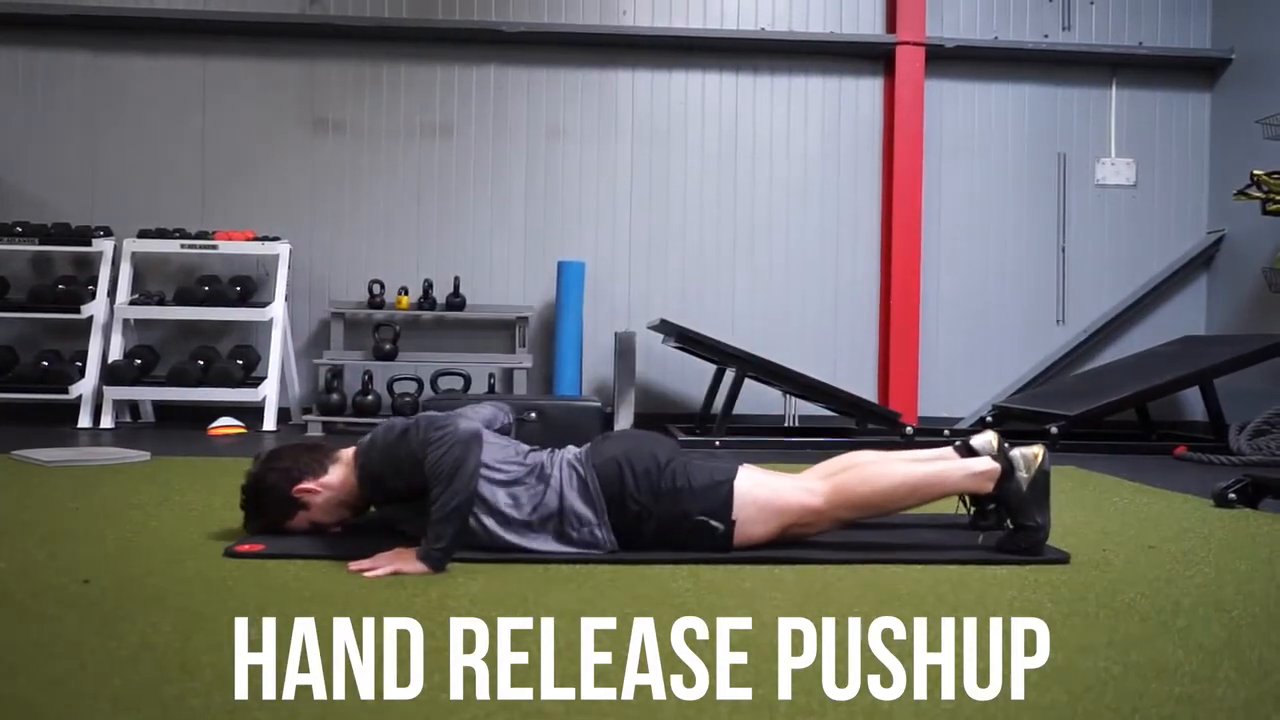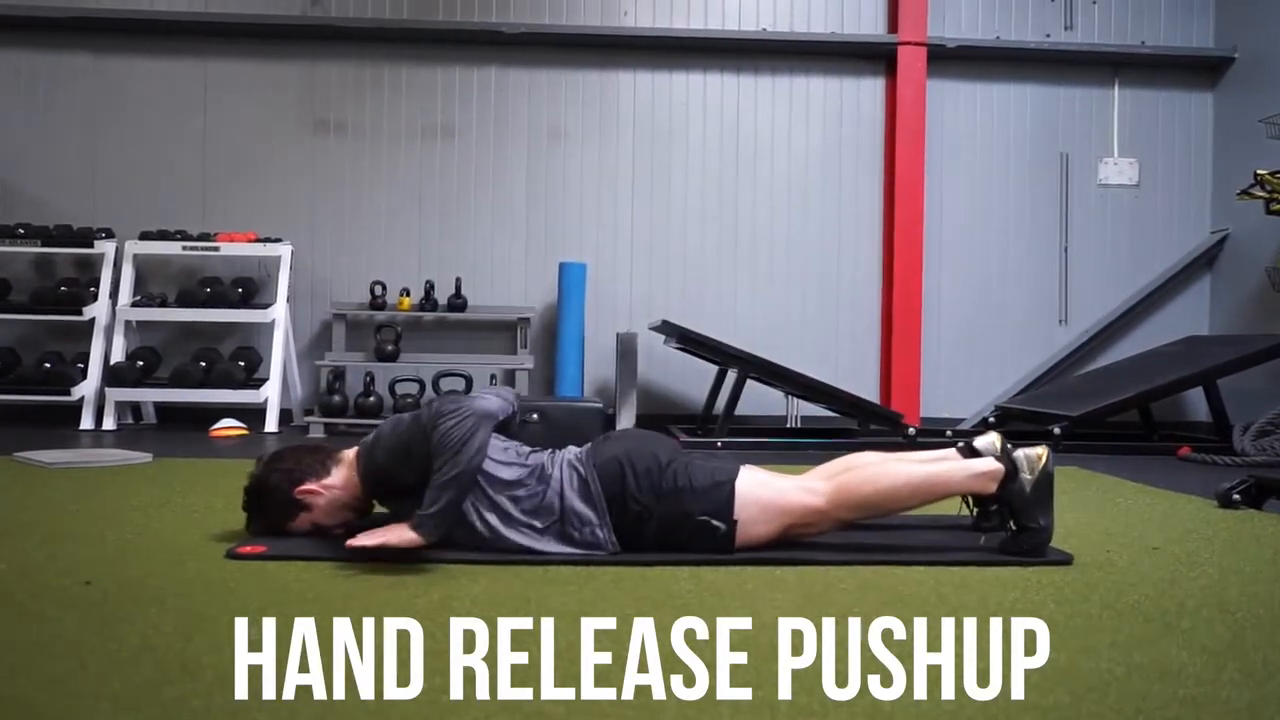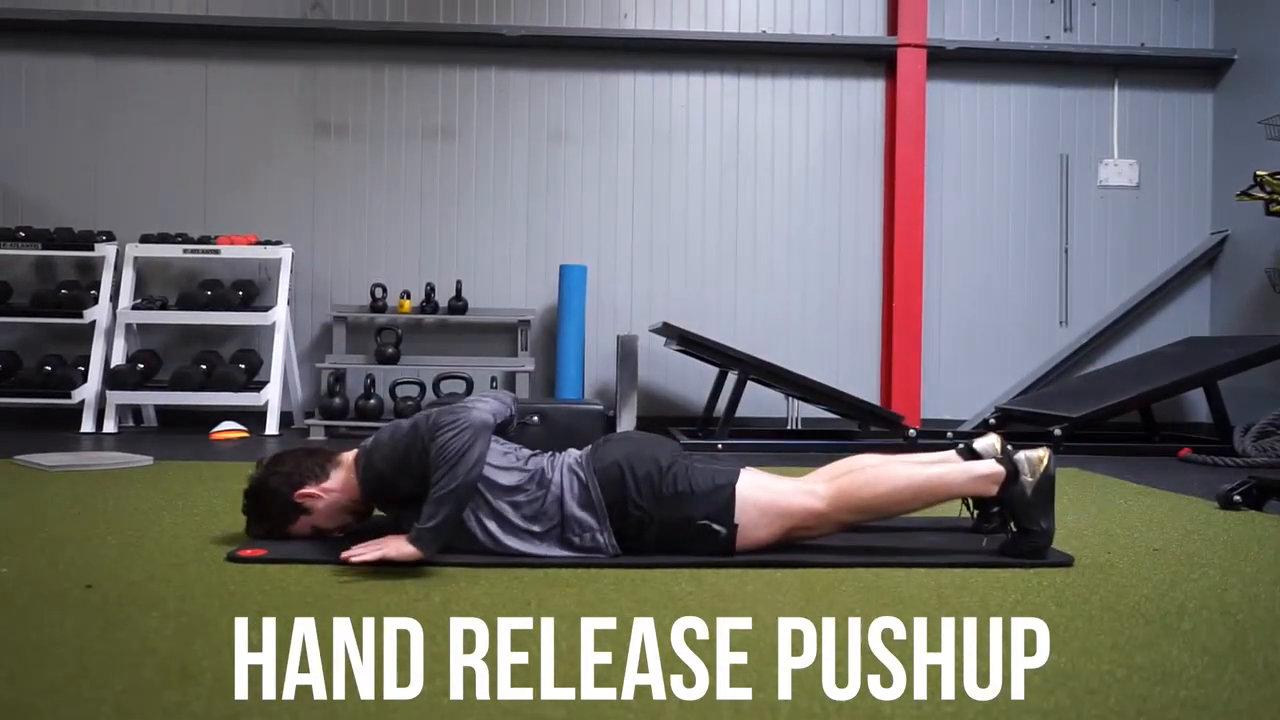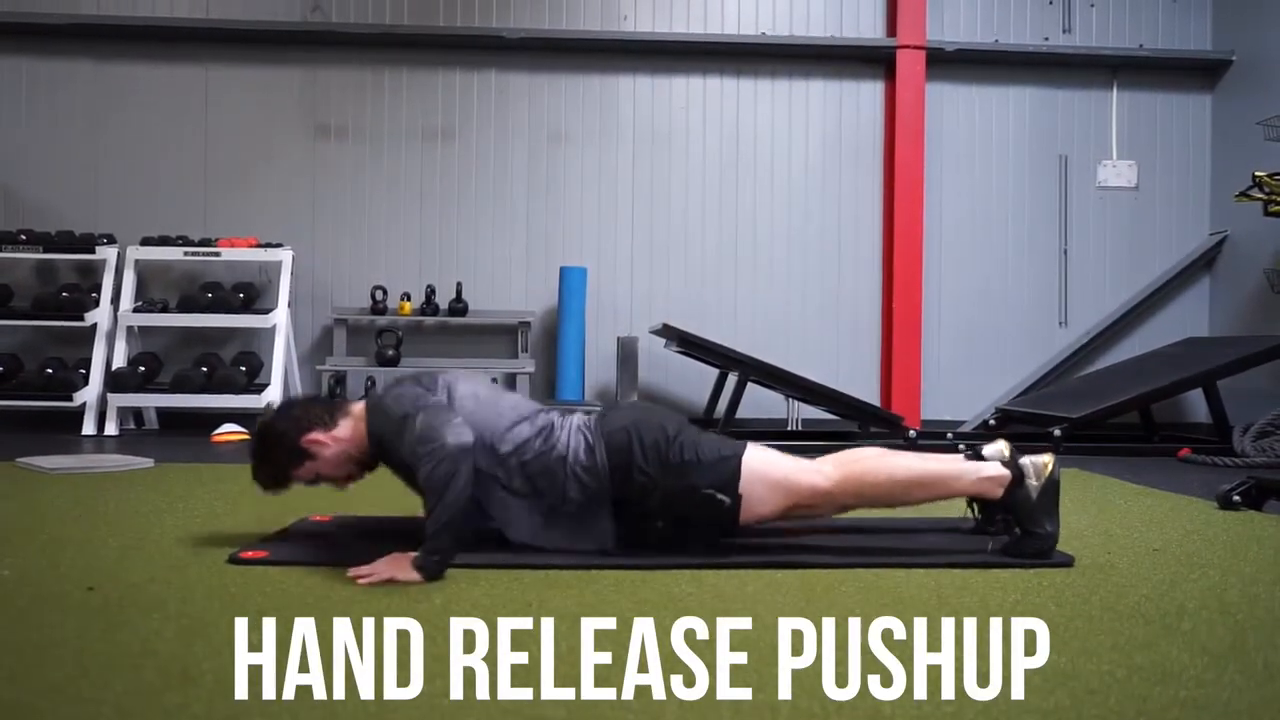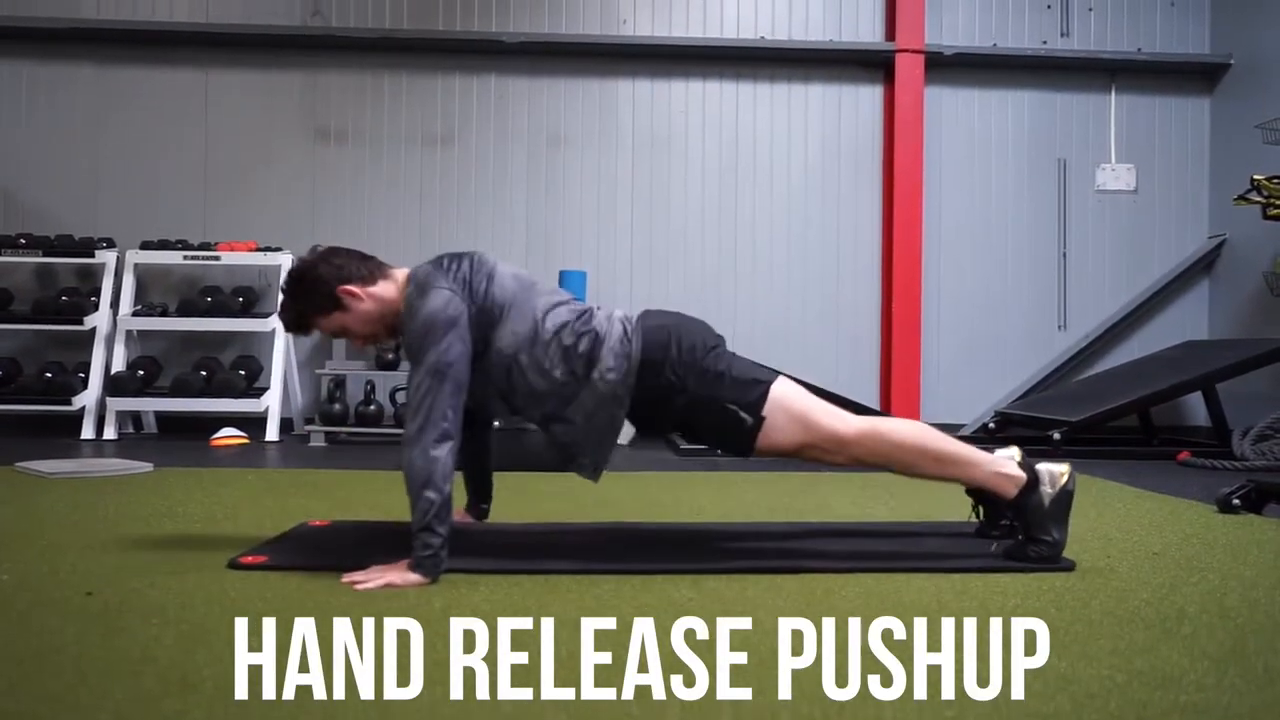
dt=0.4s
person 1, frame 1
left shoulder: (381, 456)
right shoulder: (400, 454)
left elbow: (460, 438)
right elbow: (493, 413)
left wrist: (430, 550)
right wrist: (428, 522)
left hip: (623, 495)
right hip: (615, 474)
left knee: (810, 504)
right knee: (810, 495)
left ankle: (994, 471)
right ankle: (971, 455)
person 1, frame 2
left shoulder: (386, 453)
right shoulder: (402, 457)
left elbow: (472, 413)
right elbow: (500, 400)
left wrist: (425, 523)
left hip: (625, 496)
right hip: (614, 472)
left knee: (813, 504)
right knee: (813, 490)
left ankle: (999, 473)
right ankle: (973, 453)
person 1, frame 3
left shoulder: (383, 459)
right shoulder: (401, 454)
left elbow: (467, 423)
right elbow: (497, 404)
left wrist: (422, 535)
right wrist: (423, 521)
left hip: (625, 499)
right hip: (615, 473)
left knee: (815, 505)
right knee: (815, 491)
left ankle: (1002, 474)
right ankle: (977, 455)
person 1, frame 4
left shoulder: (393, 409)
right shoulder: (414, 396)
left elbow: (454, 450)
left wrist: (429, 559)
right wrist: (462, 519)
left hip: (627, 466)
right hip: (621, 447)
left knee: (815, 486)
right knee: (814, 483)
left ankle: (1007, 477)
right ankle: (984, 459)
person 1, frame 5
left shoulder: (432, 299)
right shoulder: (442, 292)
left elbow: (432, 431)
right elbow: (474, 404)
left wrist: (425, 558)
right wrist: (475, 505)
left hip: (652, 365)
right hip: (645, 361)
left knee: (837, 435)
right knee: (829, 444)
left ankle: (1023, 483)
right ankle: (999, 466)
